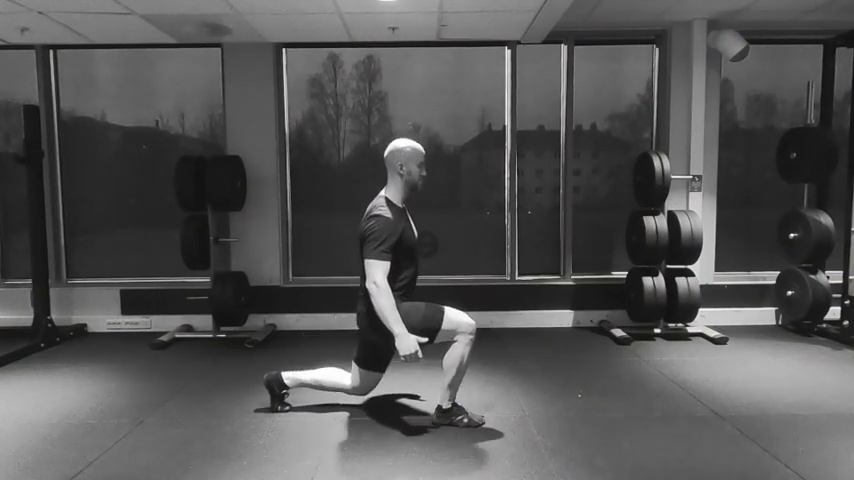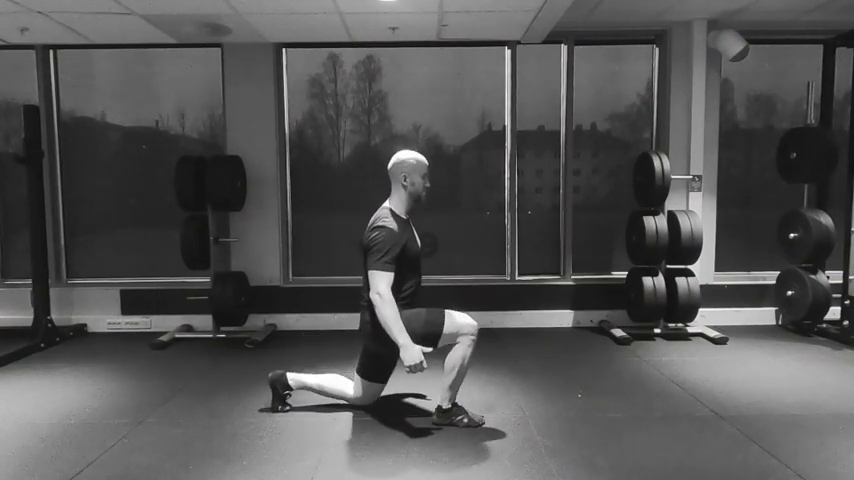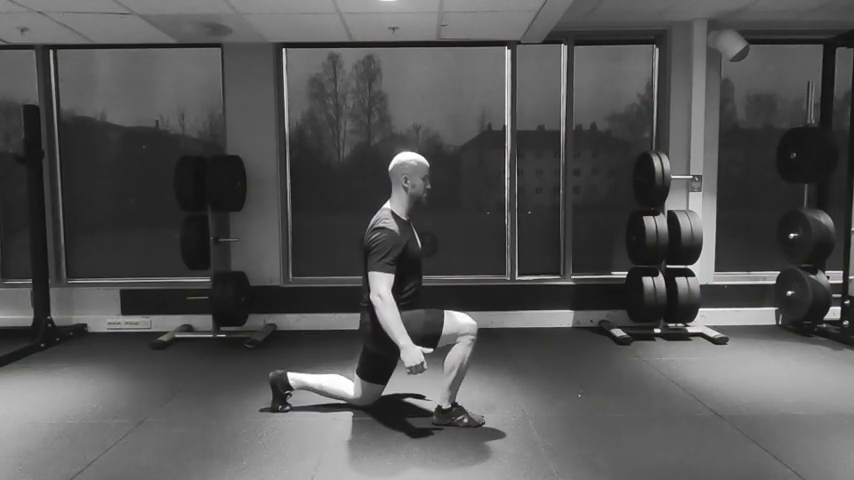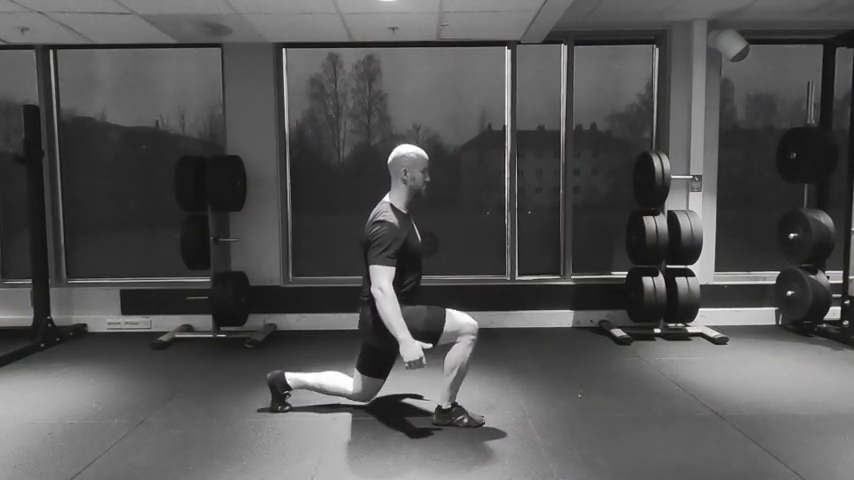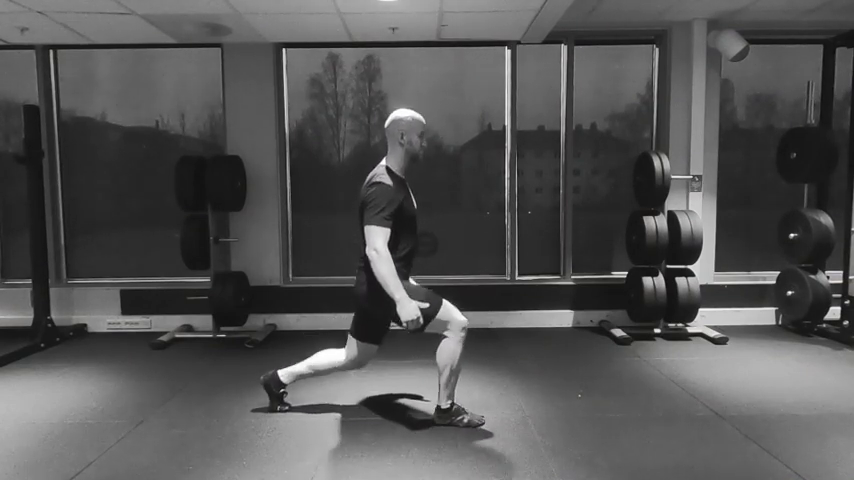
dt=0.3s
person 1, frame 1
left shoulder: (394, 208)
right shoulder: (383, 219)
right elbow: (375, 282)
right wrist: (401, 333)
left hip: (384, 313)
right hip: (386, 314)
left knee: (358, 384)
right knee: (465, 328)
left ankle: (281, 380)
right ankle: (446, 409)
person 1, frame 2
left shoulder: (397, 218)
right shoulder: (387, 230)
right elbow: (379, 294)
left wrist: (402, 337)
right wrist: (406, 345)
left hip: (385, 322)
right hip: (387, 323)
left knee: (360, 395)
right knee: (467, 329)
left ankle: (285, 380)
right ankle: (446, 409)
person 1, frame 3
left shoulder: (398, 220)
right shoulder: (388, 232)
right elbow: (379, 295)
right wrist: (406, 345)
left hip: (388, 323)
right hip: (388, 324)
left knee: (360, 395)
right knee: (467, 328)
left ankle: (286, 380)
right ankle: (446, 409)
person 1, frame 4
left shoulder: (397, 214)
right shoulder: (388, 225)
right elbow: (380, 288)
left wrist: (402, 332)
right wrist: (406, 340)
left hip: (384, 318)
right hip: (386, 318)
left knee: (359, 391)
right knee: (467, 329)
left ankle: (285, 380)
right ankle: (446, 409)
person 1, frame 5
left shoulder: (394, 180)
right shoulder: (384, 187)
right elbow: (375, 250)
left wrist: (404, 283)
right wrist: (402, 299)
left hip: (377, 287)
right hip: (383, 288)
left knee: (353, 357)
right knee: (456, 324)
left ankle: (278, 378)
right ankle: (446, 409)
